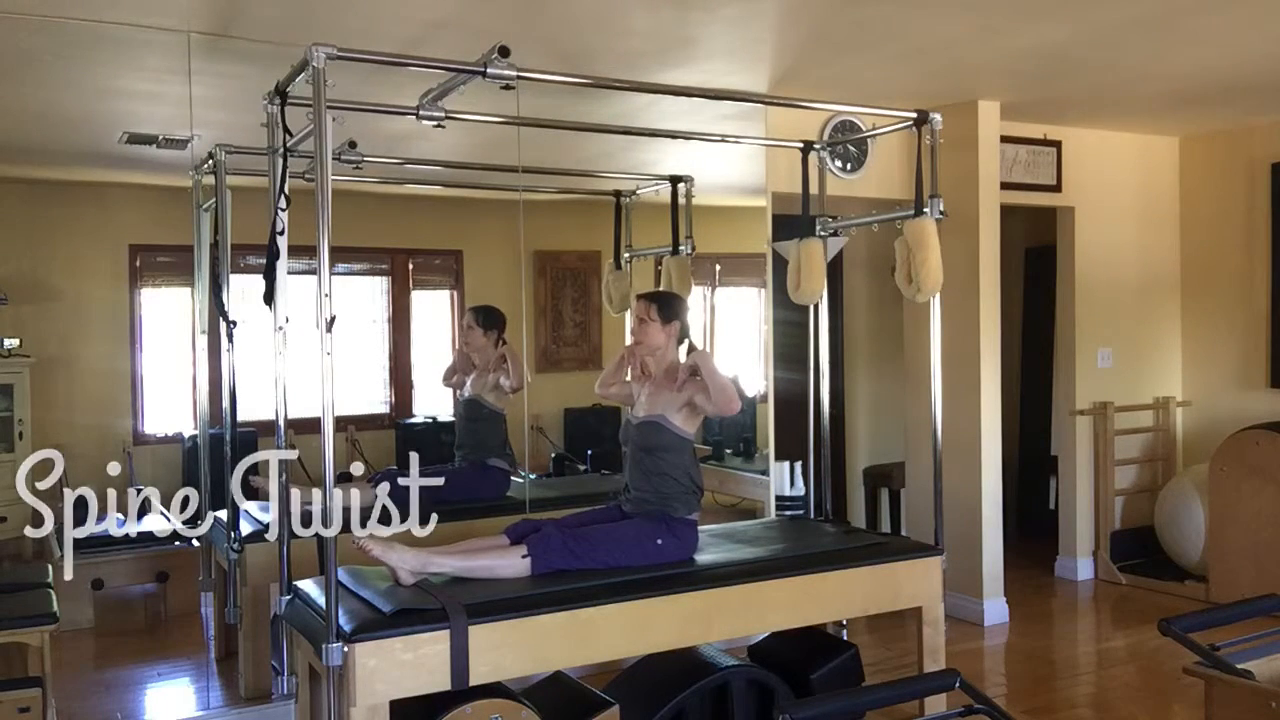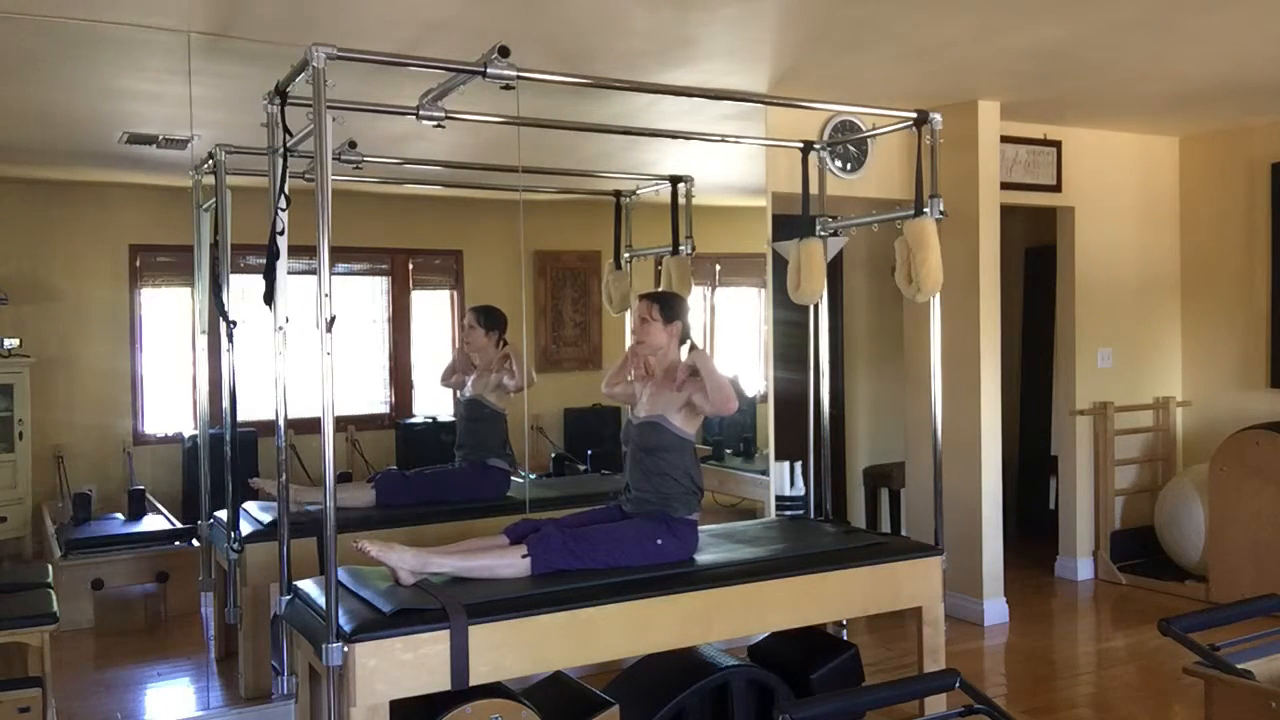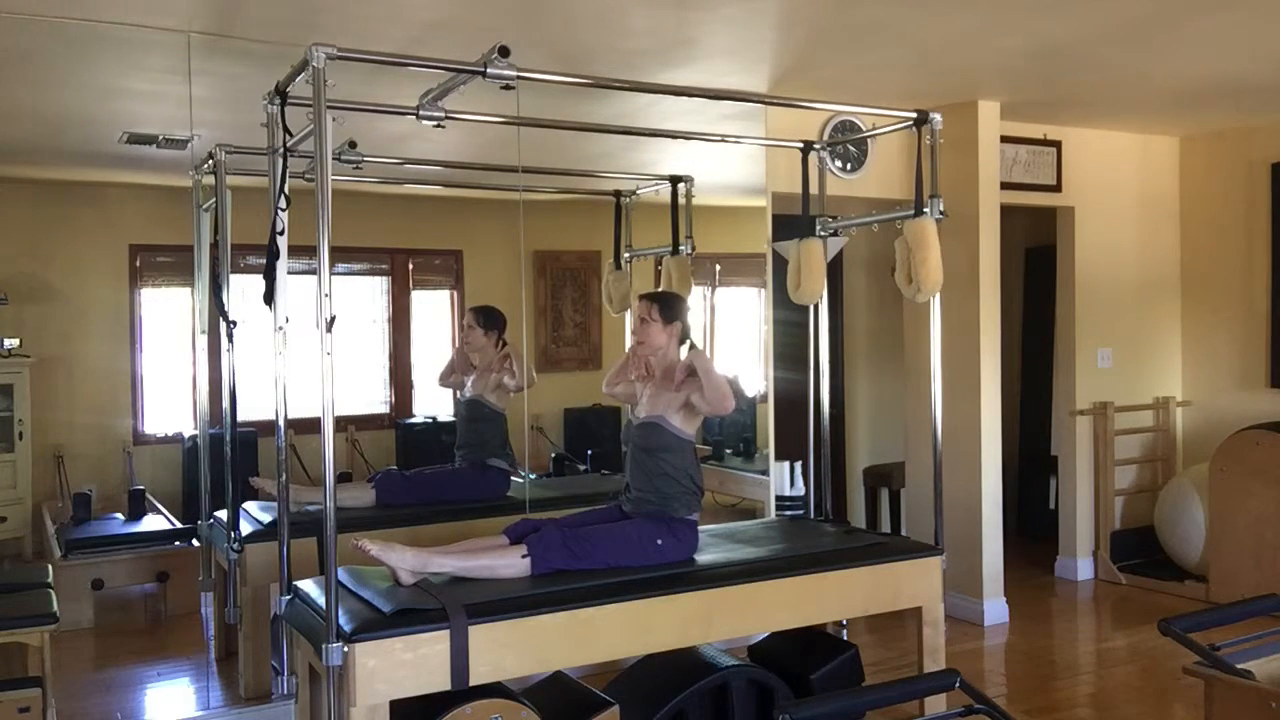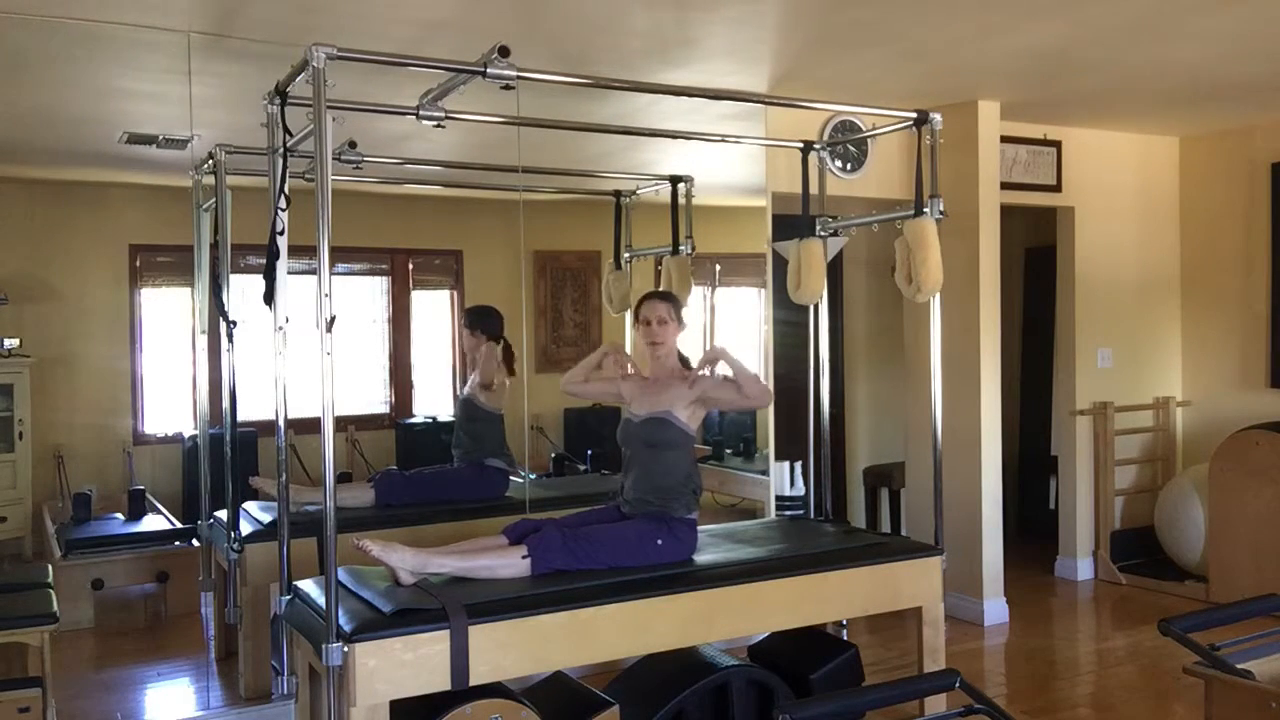
dt=0.4s
person 1, frame 1
left shoulder: (688, 389)
right shoulder: (644, 386)
left elbow: (730, 405)
right elbow: (603, 388)
left wrist: (703, 360)
right wrist: (625, 354)
left hip: (669, 528)
right hip: (631, 512)
left knee: (557, 546)
right knee: (533, 530)
left ankle: (423, 563)
right ankle: (419, 560)
person 1, frame 2
left shoulder: (688, 389)
right shoulder: (646, 386)
left elbow: (727, 404)
right elbow: (608, 387)
left wrist: (701, 359)
right wrist: (631, 354)
left hip: (669, 528)
right hip: (631, 512)
left knee: (556, 547)
right knee: (533, 530)
left ankle: (422, 563)
right ankle: (419, 559)
person 1, frame 3
left shoulder: (688, 389)
right shoulder: (647, 386)
left elbow: (724, 405)
right elbow: (610, 387)
left wrist: (699, 359)
right wrist: (633, 354)
left hip: (670, 529)
right hip: (631, 512)
left knee: (556, 547)
right knee: (533, 530)
left ankle: (422, 562)
right ankle: (420, 562)
person 1, frame 4
left shoulder: (696, 386)
right shoulder: (632, 386)
left elbow: (761, 396)
right elbow: (569, 384)
left wrist: (722, 355)
right wrist: (604, 351)
left hip: (669, 529)
right hip: (628, 513)
left knee: (555, 548)
right knee: (531, 530)
left ankle: (422, 563)
right ankle: (419, 561)
person 2, frame 1
left shoulder: (498, 375)
right shoulder: (475, 375)
left elbow: (518, 382)
right elbow: (447, 380)
left wrist: (508, 350)
right wrist: (460, 355)
left hip: (489, 474)
right hip: (469, 469)
left knee: (401, 487)
right knee: (394, 480)
left ankle: (304, 496)
right ankle: (305, 494)
person 2, frame 2
left shoulder: (499, 376)
right shoulder: (475, 376)
left elbow: (523, 381)
right elbow: (445, 380)
left wrist: (510, 352)
right wrist: (459, 355)
left hip: (489, 474)
right hip: (468, 468)
left knee: (402, 487)
right knee: (390, 480)
left ankle: (301, 496)
right ankle: (302, 494)
person 2, frame 3
left shoulder: (500, 375)
right shoulder: (473, 376)
left elbow: (525, 381)
right elbow: (443, 380)
left wrist: (511, 350)
right wrist: (458, 354)
left hip: (489, 474)
right hip: (469, 469)
left knee: (402, 486)
right knee: (392, 479)
left ankle: (299, 496)
right ankle: (301, 494)
person 2, frame 4
left shoulder: (490, 376)
right shoulder: (479, 374)
left elbow: (484, 379)
left wrist: (490, 349)
right wrist: (474, 353)
left hip: (486, 475)
right hip: (470, 468)
left knee: (400, 486)
right knee: (392, 479)
left ankle: (299, 496)
right ankle: (300, 493)
